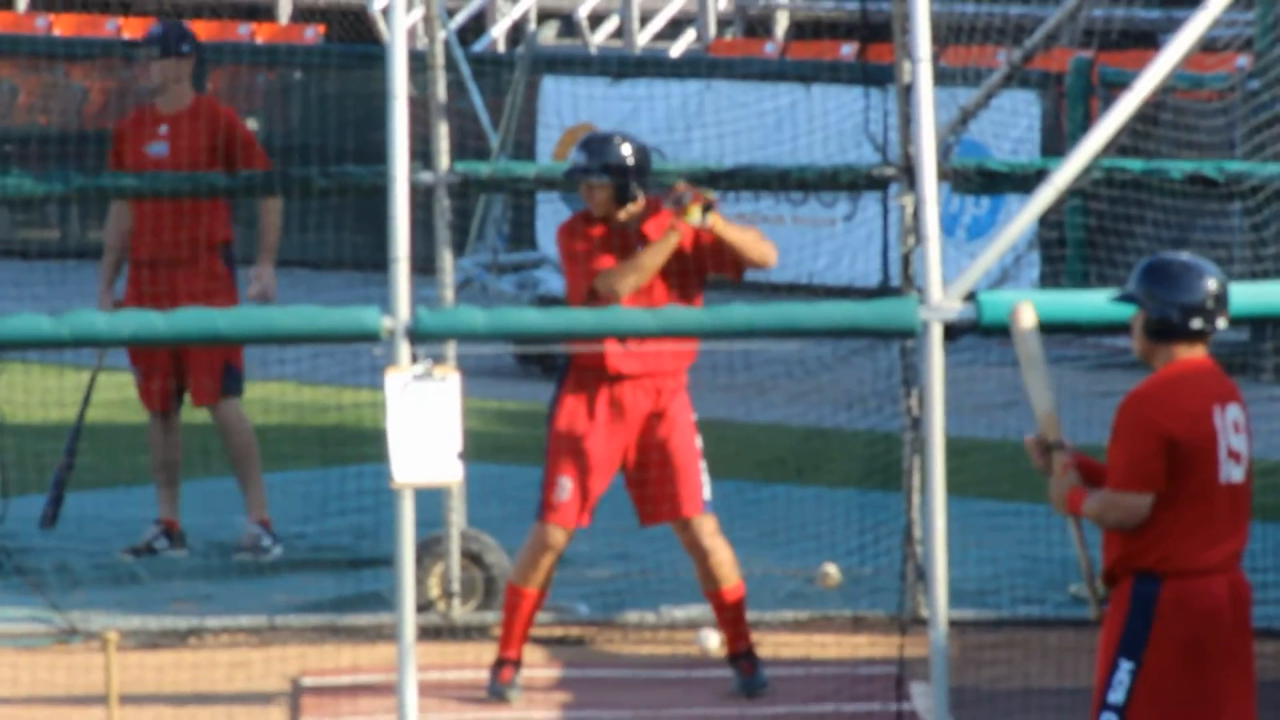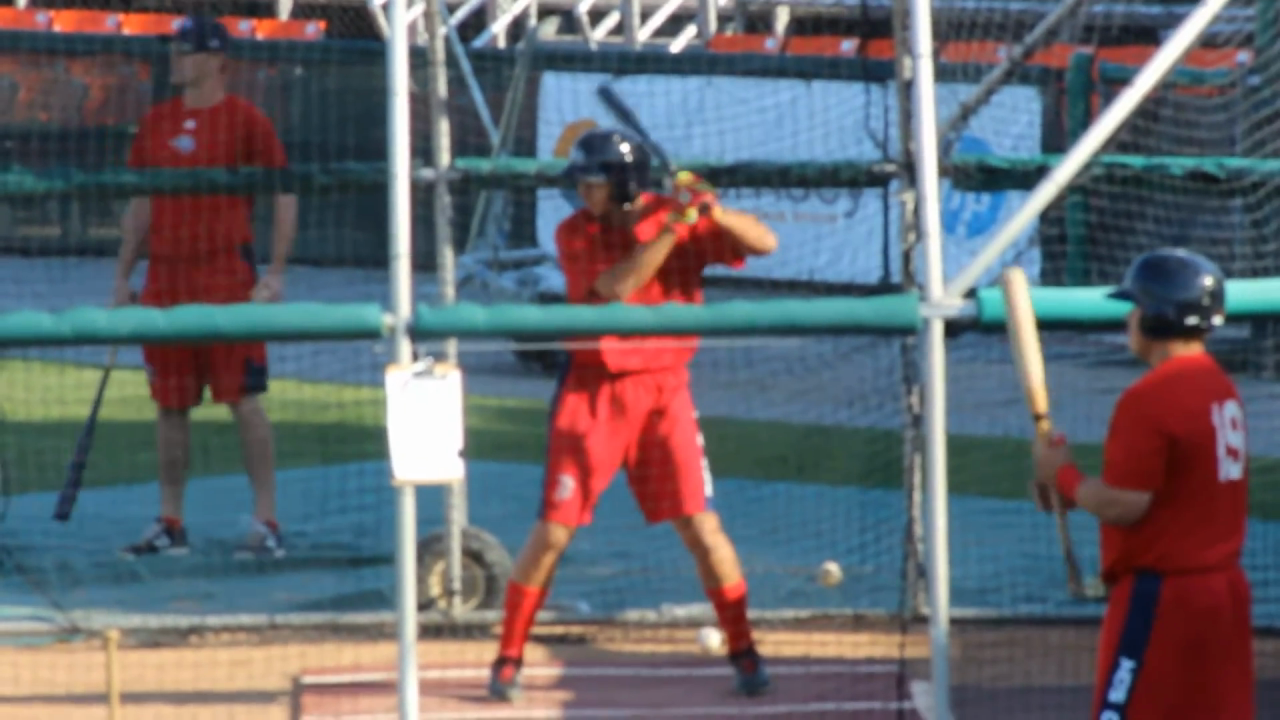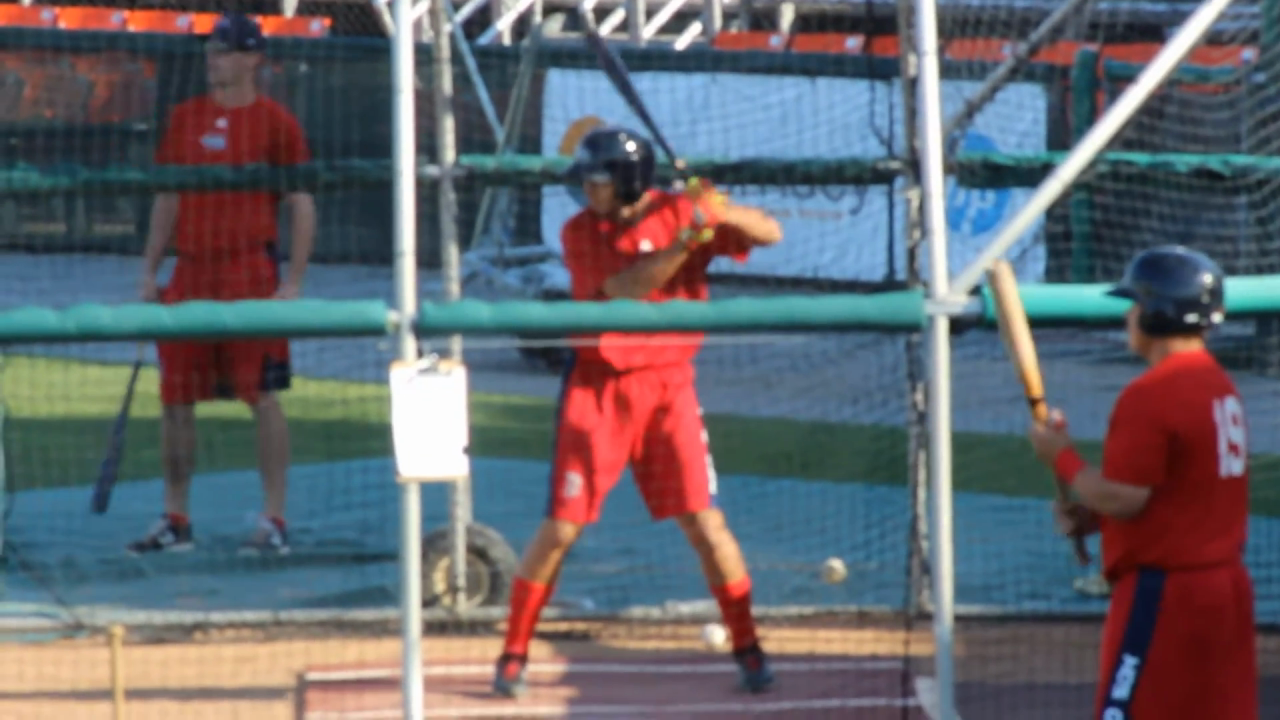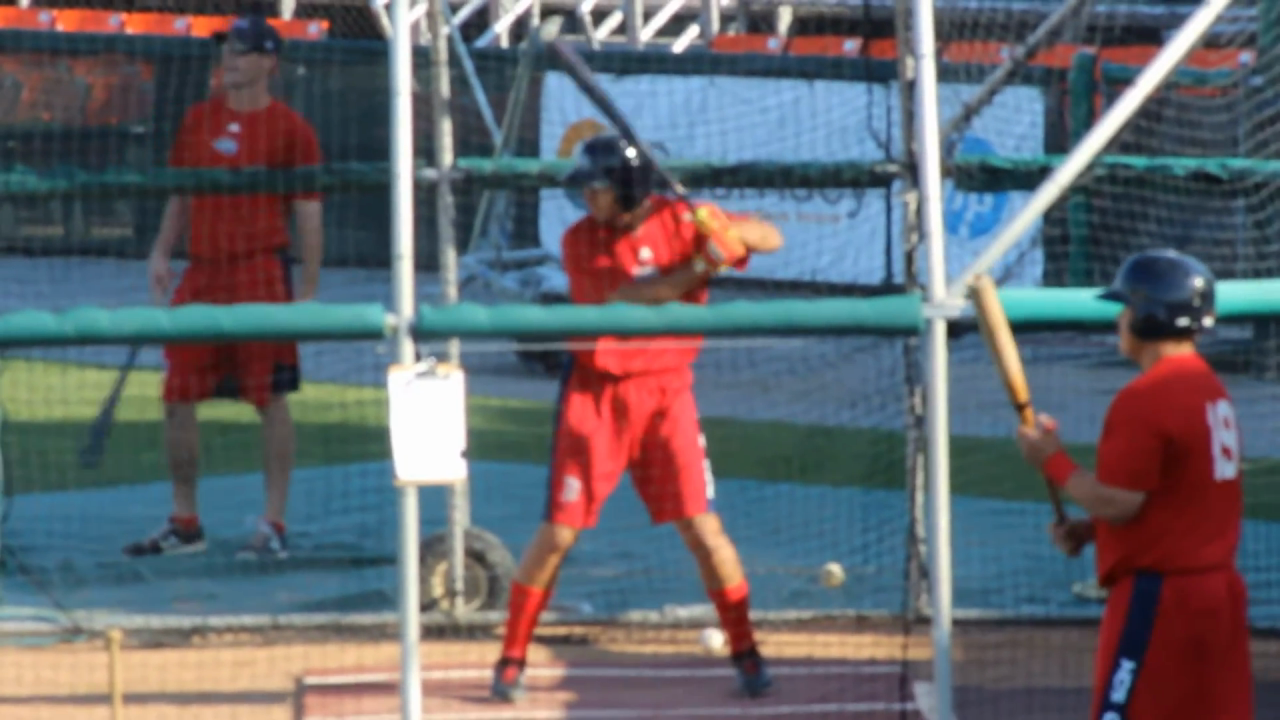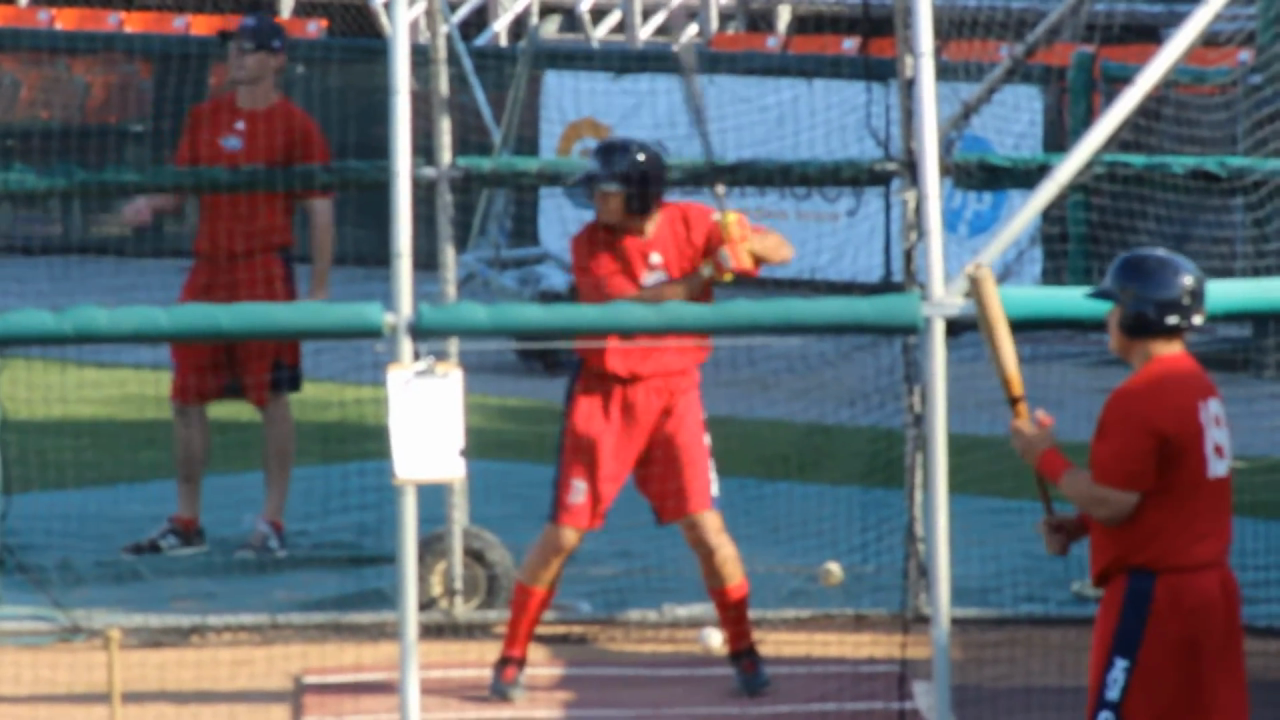
dt=0.2s
person 1, frame 1
left shoulder: (685, 221)
right shoulder: (575, 233)
left elbow: (764, 256)
right elbow: (615, 286)
left wrist: (710, 219)
right wrist: (674, 228)
left hip: (663, 392)
right hip: (591, 394)
left knee: (699, 527)
right knee: (551, 530)
left ankle: (742, 651)
right ankle: (508, 657)
person 1, frame 2
left shoulder: (677, 214)
right shoulder: (574, 232)
left elbow: (764, 242)
right elbow: (616, 287)
left wrist: (712, 210)
right wrist: (674, 226)
left hip: (663, 389)
right hip: (592, 391)
left knee: (700, 524)
right knee: (553, 529)
left ankle: (743, 650)
right ankle: (509, 655)
person 1, frame 3
left shoulder: (680, 211)
right shoulder: (580, 231)
left elbow: (770, 231)
right elbow: (625, 290)
left wrist: (719, 210)
right wrist: (692, 239)
left hip: (668, 385)
right hip: (597, 389)
left knee: (705, 522)
right knee: (561, 526)
left ankle: (748, 647)
right ankle: (514, 652)
person 1, frame 4
left shoulder: (681, 219)
right shoulder: (580, 240)
left elbow: (771, 239)
right elbow: (629, 302)
left wrist: (725, 232)
right wrist: (701, 266)
left hip: (666, 391)
right hip: (596, 394)
left knee: (702, 526)
right knee: (558, 531)
left ankle: (746, 651)
right ankle: (511, 656)
person 1, frame 5
left shoulder: (692, 222)
right shoulder: (589, 244)
left elbow: (782, 251)
right elbow: (637, 310)
left wrist: (745, 242)
right wrist: (710, 272)
left hip: (674, 392)
right hip: (604, 395)
left knee: (705, 525)
right knee: (564, 532)
left ankle: (743, 651)
right ankle: (511, 656)
person 2, frame 1
left shoulder: (219, 122)
right shoulder: (130, 129)
left elbow: (269, 193)
right elbow: (122, 210)
left wrist: (266, 264)
right wrist: (106, 284)
left hip: (206, 279)
right hip: (147, 281)
left knee: (222, 403)
right knee: (159, 407)
left ankle: (261, 524)
right ankle: (168, 527)
person 2, frame 2
left shoulder: (246, 120)
right shoulder: (154, 121)
left elbow: (284, 199)
right elbow: (141, 202)
left wrist: (275, 272)
right wrist: (122, 275)
left hip: (227, 278)
right hip: (165, 277)
left knee: (243, 401)
right knee: (170, 404)
left ankle: (266, 525)
right ankle: (170, 525)
person 2, frame 3
left shoulder: (277, 123)
right shoulder: (184, 118)
left elbow: (302, 206)
right elbow: (169, 197)
left wrist: (293, 280)
right wrist: (150, 267)
left hip: (250, 275)
right hip: (190, 274)
left knee: (263, 398)
right knee: (175, 397)
left ankle: (274, 522)
right ankle: (175, 520)
person 2, frame 4
left shoulder: (290, 128)
right shoulder: (198, 119)
left elbow: (309, 214)
right elbow: (184, 194)
left wrist: (308, 291)
right wrist: (161, 252)
left hip: (260, 276)
right hip: (200, 275)
left knee: (271, 401)
right knee: (177, 397)
left ankle: (273, 527)
right ankle: (184, 522)
person 2, frame 5
left shoulder: (298, 127)
right shoulder: (204, 116)
left elbow: (320, 211)
left wrist: (320, 288)
right wrist: (150, 201)
left hip: (264, 274)
right hip: (206, 273)
left knee: (271, 399)
right knee: (188, 399)
left ankle: (272, 525)
right ankle: (186, 524)
person 3, frame 1
left shoulder: (1151, 400)
right shoulder: (1224, 391)
left elbow: (1126, 509)
left wrist: (1072, 496)
right wrist: (1078, 467)
left hip: (1161, 596)
right hip: (1223, 591)
person 3, frame 2
left shoulder: (1148, 397)
right shoulder: (1220, 388)
left elbow: (1124, 506)
left wrist: (1063, 474)
right wrist: (1075, 487)
left hip: (1161, 595)
right hip: (1221, 588)
person 3, frame 3
left shoulder: (1150, 394)
right shoulder: (1218, 384)
left elbow: (1124, 498)
left wrist: (1060, 457)
right wrist: (1095, 516)
left hip: (1163, 591)
right hip: (1223, 585)
person 3, frame 4
left shoulder: (1144, 398)
right shoulder: (1208, 387)
left elbow: (1118, 501)
left wrist: (1052, 460)
right wrist: (1088, 529)
left hip: (1159, 595)
right hip: (1217, 589)
person 3, frame 5
left shoulder: (1137, 397)
right shoulder: (1196, 384)
left elbow: (1112, 502)
left wrist: (1044, 457)
right wrist: (1078, 526)
left hip: (1153, 594)
right hip: (1209, 587)
